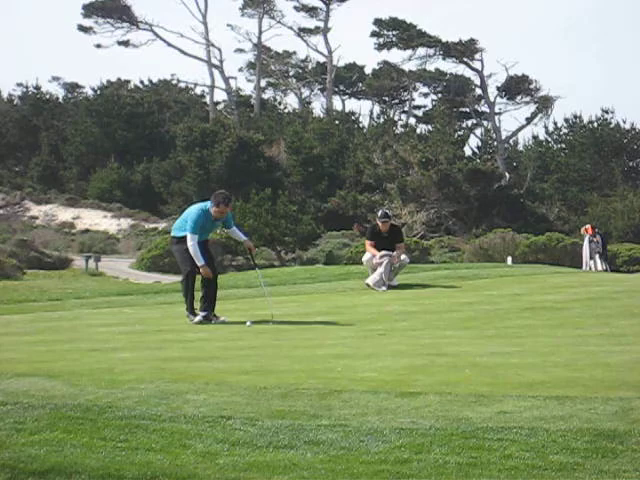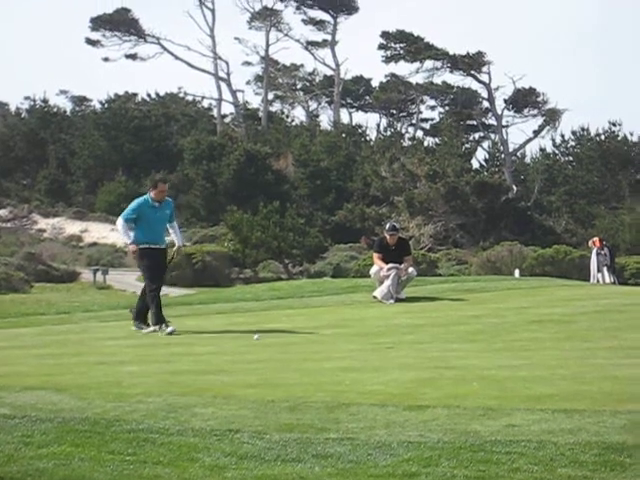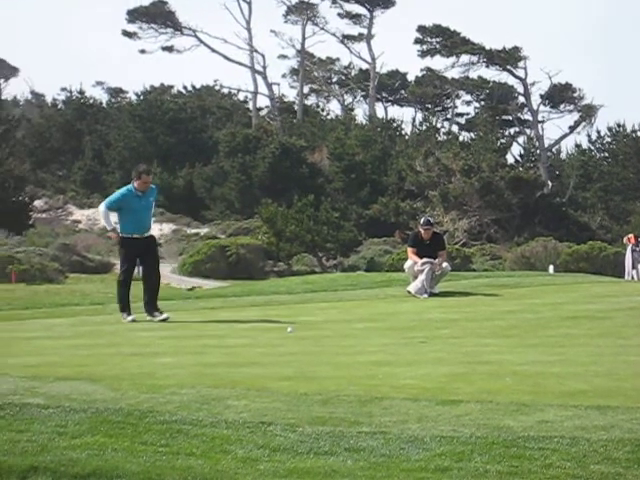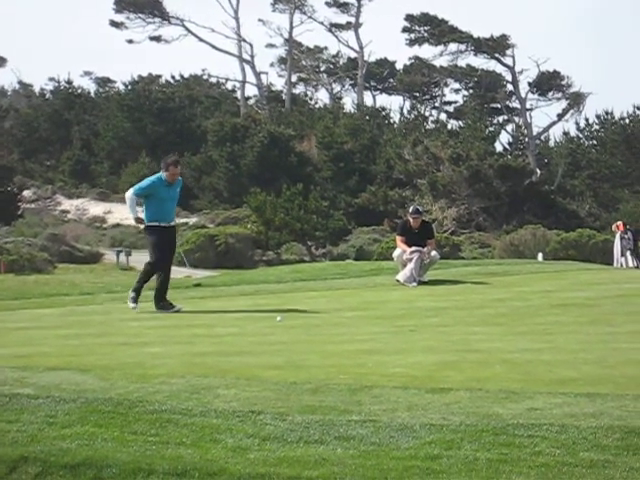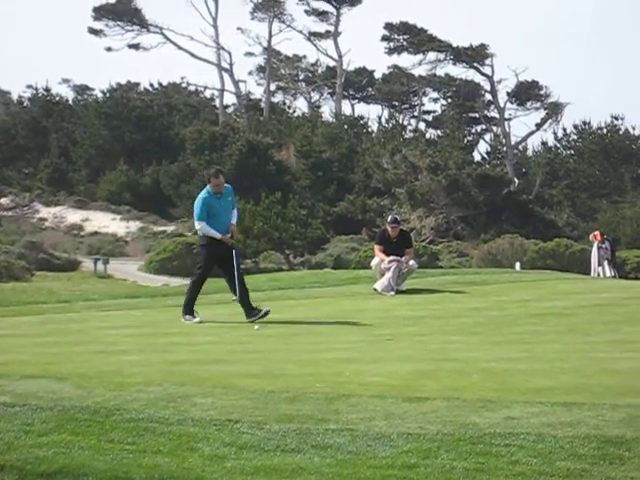
dt=1s
person 1, frame 1
left shoulder: (225, 213)
right shoulder: (198, 213)
left elbow: (231, 229)
right elbow: (191, 242)
left wrist: (245, 240)
right wrist: (201, 265)
left hip: (200, 241)
right hip: (181, 240)
left knee: (212, 273)
right knee: (190, 271)
left ankle: (206, 312)
right ankle: (190, 311)
person 1, frame 2
left shoulder: (169, 204)
right shoulder: (139, 204)
left elbow: (172, 224)
right elbow: (121, 222)
left wrist: (178, 243)
right wrist: (130, 242)
left hip: (161, 250)
right hip: (144, 250)
left knee: (154, 286)
right knee: (153, 285)
left ankle: (139, 319)
right ankle: (159, 322)
person 1, frame 3
left shoulder: (153, 191)
right shoulder: (123, 195)
right elbow: (103, 208)
right wrist: (111, 228)
left hip: (147, 238)
right hip: (128, 240)
left knee: (152, 274)
right knee: (126, 276)
left ankle: (151, 309)
right ankle: (125, 311)
person 1, frame 4
left shoulder: (178, 182)
right shoulder: (152, 183)
right elbow: (129, 194)
right wrist: (135, 215)
left hip: (170, 228)
right hip: (154, 228)
left knee: (166, 265)
right knee: (156, 262)
left ankle: (160, 300)
right ankle: (135, 291)
person 1, frame 5
left shoulder: (228, 190)
right shoulder: (203, 199)
right elbow: (200, 225)
left wrist: (233, 223)
right wrist: (220, 236)
left hip: (227, 241)
right hip: (209, 241)
left knee: (235, 275)
right knee: (200, 276)
left ankle: (250, 310)
right ankle: (187, 312)
